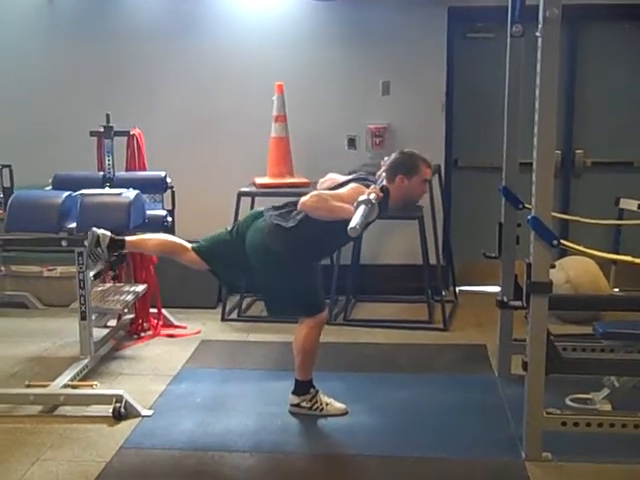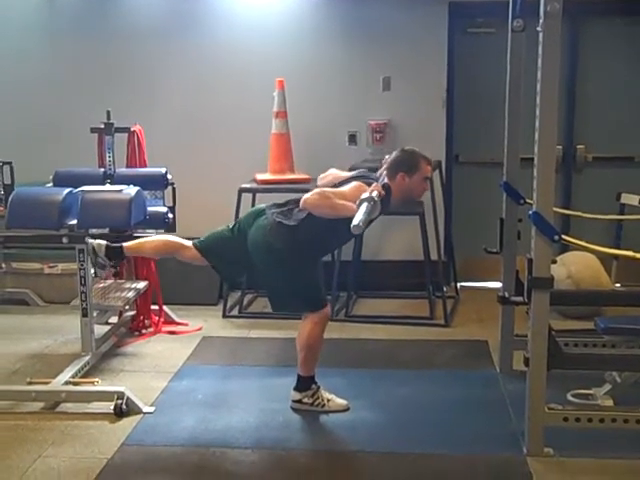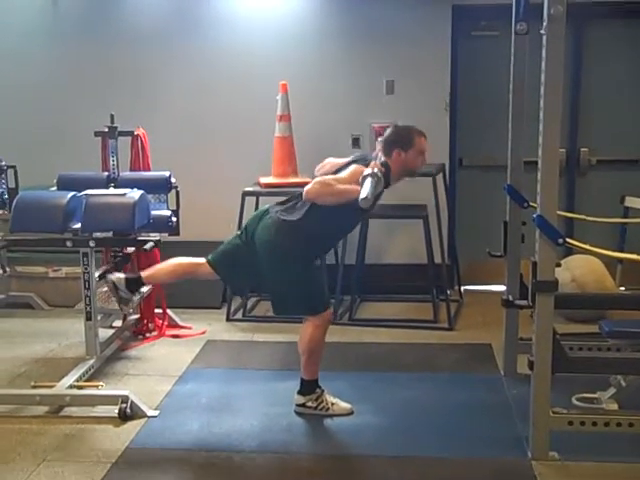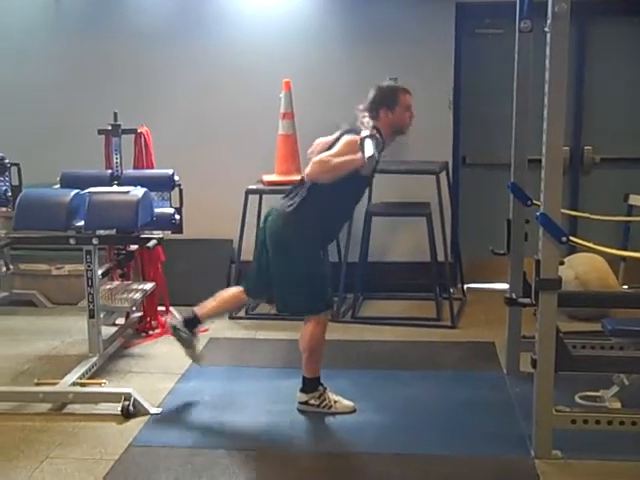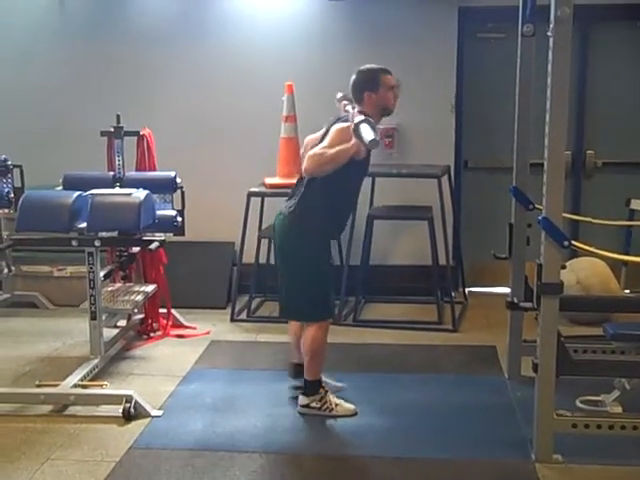
dt=0.3s
person 1, frame 1
left shoulder: (368, 185)
right shoulder: (365, 195)
left elbow: (326, 182)
right elbow: (310, 202)
right wrist: (353, 212)
left hip: (263, 226)
right hip: (276, 246)
left knee: (190, 254)
right knee: (314, 317)
left ankle: (112, 243)
right ankle: (303, 396)
person 1, frame 2
left shoulder: (370, 182)
right shoulder: (367, 193)
left elbow: (327, 177)
right elbow: (311, 200)
right wrist: (355, 209)
left hip: (263, 222)
right hip: (278, 243)
left knee: (189, 250)
right knee: (317, 313)
left ankle: (112, 252)
right ankle: (305, 392)
person 1, frame 3
left shoulder: (369, 164)
right shoulder: (367, 174)
left elbow: (323, 167)
right elbow: (313, 189)
right wrist: (359, 191)
left hip: (270, 223)
right hip: (285, 242)
left knee: (205, 268)
right knee: (319, 315)
left ankle: (131, 282)
right ankle: (308, 396)
person 1, frame 4
left shoulder: (356, 134)
right shoulder: (357, 140)
left elbow: (317, 149)
right elbow: (314, 170)
right wrist: (359, 159)
left hip: (284, 222)
right hip: (298, 232)
left knee: (253, 292)
right knee: (318, 313)
left ankle: (189, 323)
right ankle: (311, 394)
person 1, frame 5
left shoulder: (349, 125)
right shoulder: (348, 128)
left elbow: (309, 144)
right elbow: (310, 166)
right wrist: (355, 147)
left hip: (297, 224)
right hip: (304, 231)
left knee: (303, 308)
right knee: (318, 316)
left ankle: (299, 372)
right ankle: (312, 396)
